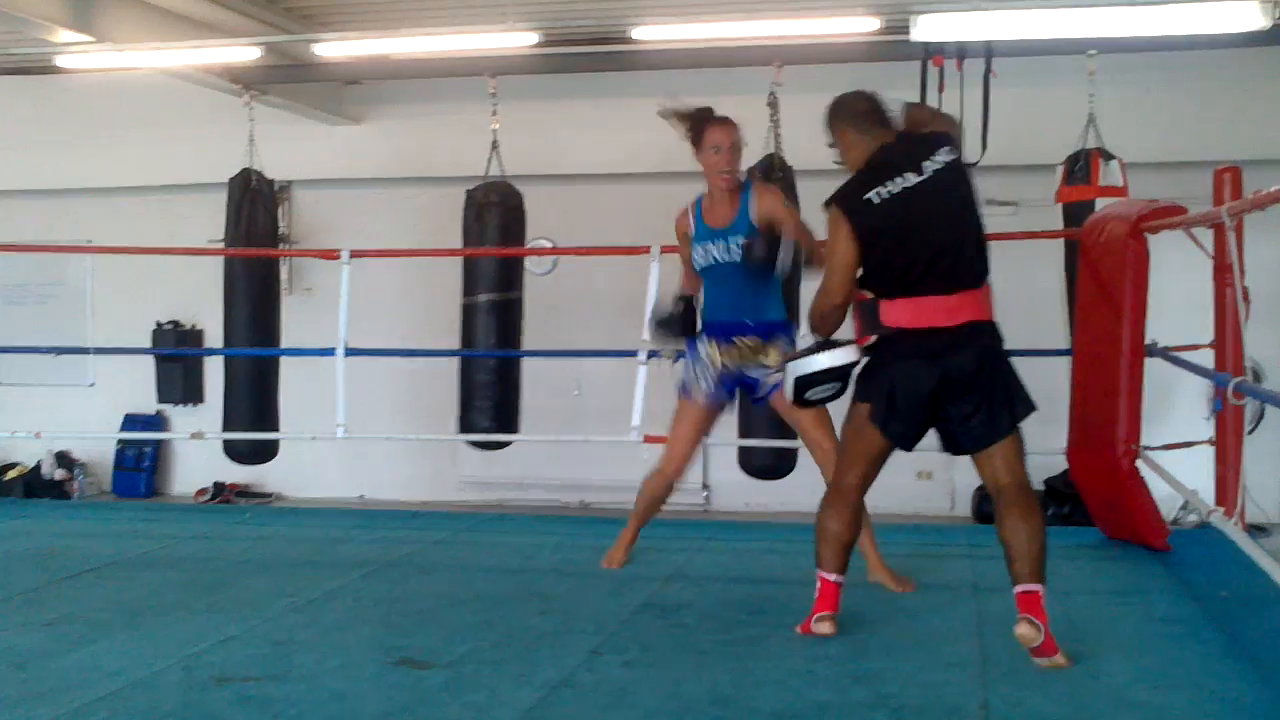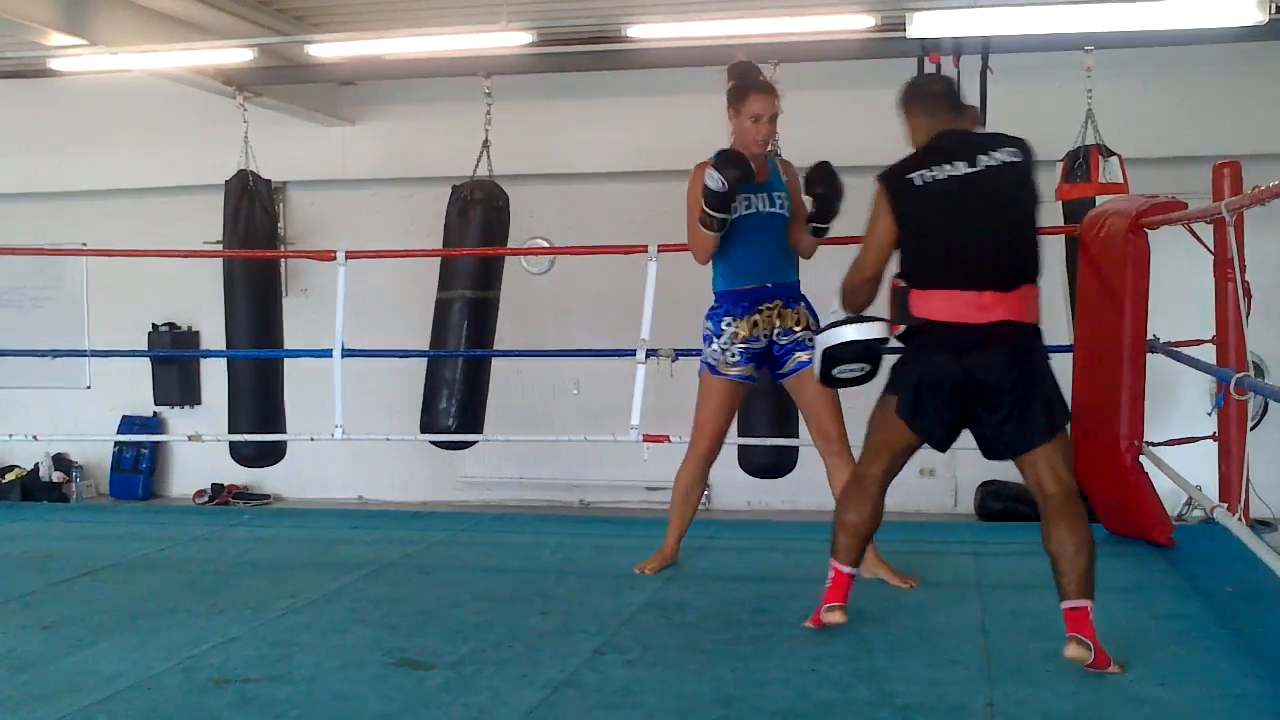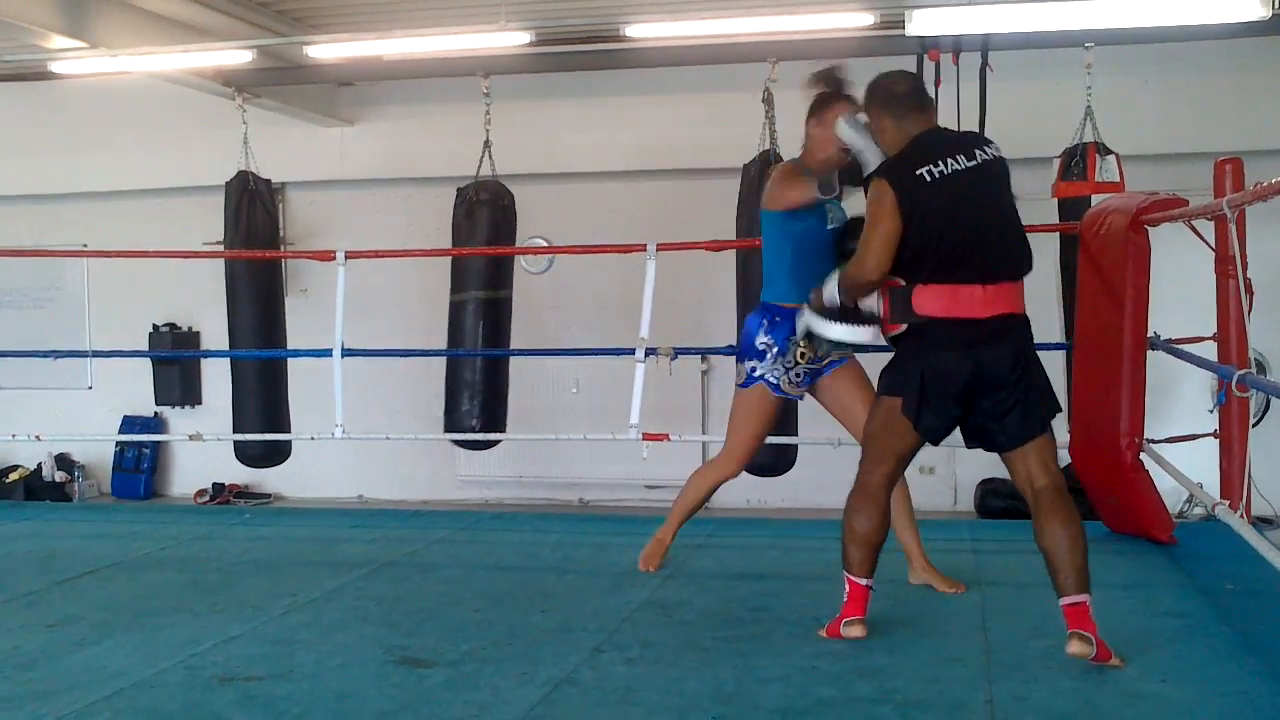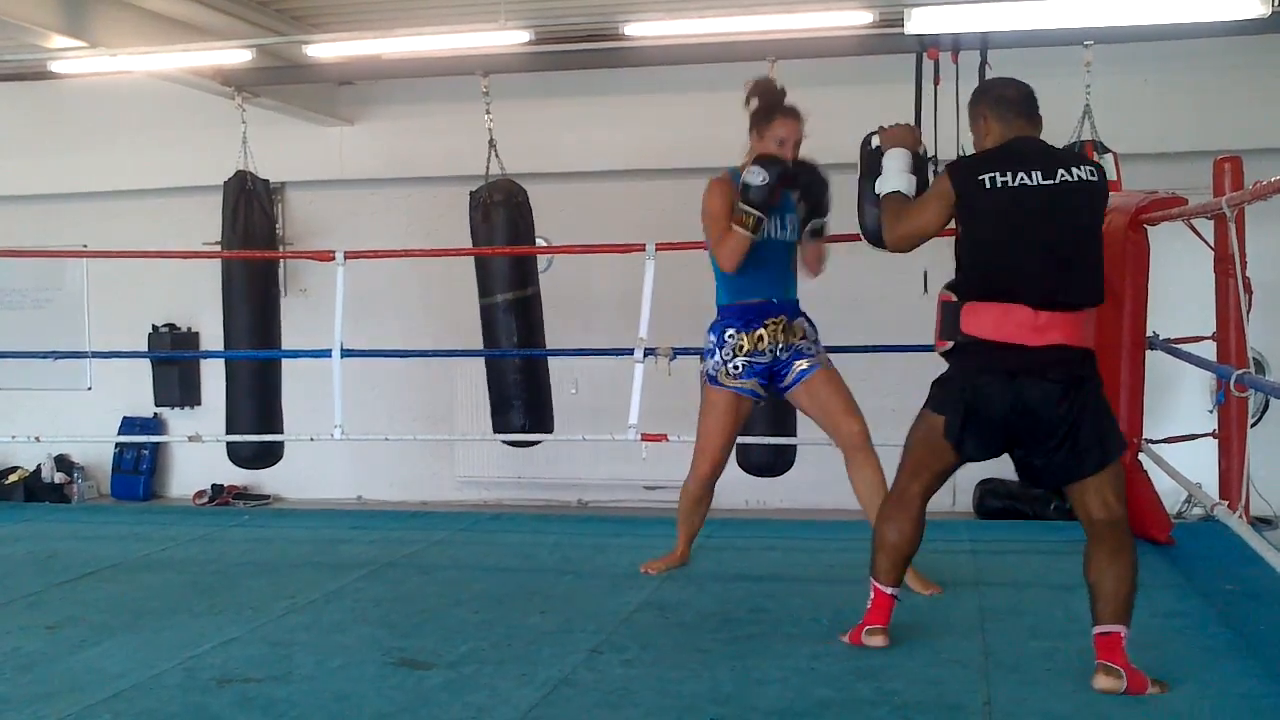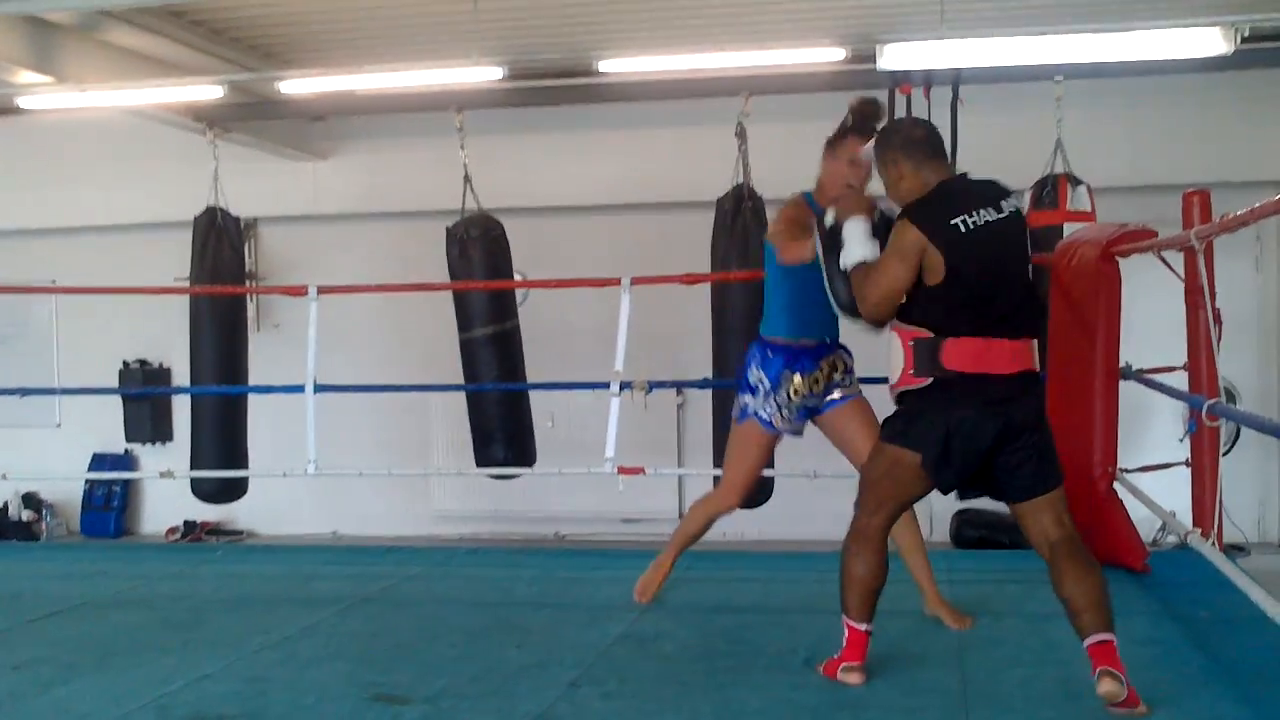
dt=0.5s
person 1, frame 1
left shoulder: (849, 203)
right shoulder: (943, 149)
left elbow: (833, 299)
left wrist: (815, 334)
left hip: (900, 354)
right hip: (972, 347)
left knee: (847, 483)
right knee: (1010, 485)
left ankle: (824, 608)
right ankle: (1032, 613)
person 1, frame 2
left shoulder: (902, 181)
right shoulder: (1016, 154)
left elbow: (866, 274)
left wrist: (848, 321)
left hip: (933, 349)
right hip: (1011, 347)
left knee: (871, 473)
right knee: (1058, 493)
left ankle: (834, 600)
right ankle: (1080, 632)
person 1, frame 3
left shoulder: (893, 178)
right shoulder: (987, 151)
left elbow: (868, 273)
left wrist: (834, 293)
right wrist: (859, 140)
left hip: (931, 346)
right hip: (1004, 341)
left knee: (874, 479)
right knee: (1045, 486)
left ankle: (852, 612)
right ankle: (1081, 625)
person 1, frame 4
left shoulder: (967, 176)
right shoulder: (1089, 175)
left elbow: (897, 233)
left wrist: (896, 158)
left hip: (981, 366)
right hip: (1064, 370)
left knee: (910, 488)
right knee: (1107, 518)
left ankle: (875, 619)
right ankle: (1111, 657)
person 1, frame 5
left shoulder: (919, 224)
right shoulder: (1005, 201)
left elbow: (873, 306)
left wrist: (855, 230)
left hip: (946, 400)
right hip: (1017, 395)
left knee: (870, 522)
right knee: (1059, 538)
left ankle: (851, 655)
right ankle: (1107, 665)
person 2, frame 1
left shoulder: (764, 198)
right shoulder: (688, 217)
left elbow: (814, 252)
left wrist: (777, 252)
right wrist: (682, 308)
left hip: (772, 345)
right hip: (713, 348)
left knee: (831, 454)
right knee: (672, 464)
left ankle: (873, 561)
right ankle: (627, 537)
person 2, frame 2
left shoulder: (784, 170)
right shoulder: (707, 174)
left elbow: (805, 249)
right elbow: (699, 251)
left wrist: (824, 210)
right wrist: (719, 198)
left hip: (792, 316)
right hip: (733, 319)
left knee: (834, 439)
right knee: (703, 448)
left ankle: (871, 557)
right ankle: (670, 546)
person 2, frame 3
left shoulder: (826, 182)
right shoulder: (788, 177)
right elbow: (811, 189)
left hip: (820, 334)
right hip: (777, 332)
right knee: (734, 461)
left ankle: (919, 564)
right ankle: (664, 536)
person 2, frame 4
left shoulder: (791, 186)
right shoulder: (722, 188)
left elbow: (813, 268)
right elbow: (727, 261)
left wrist: (815, 213)
right wrist: (754, 200)
left hip: (791, 332)
right hip: (736, 337)
left knee: (856, 439)
right knee: (707, 466)
right ankle: (680, 549)
person 2, frame 5
right shoulder: (794, 213)
right elbow: (791, 251)
left hip: (828, 367)
right hip: (777, 368)
right knee: (730, 496)
left ankle: (932, 596)
right ankle: (665, 559)
